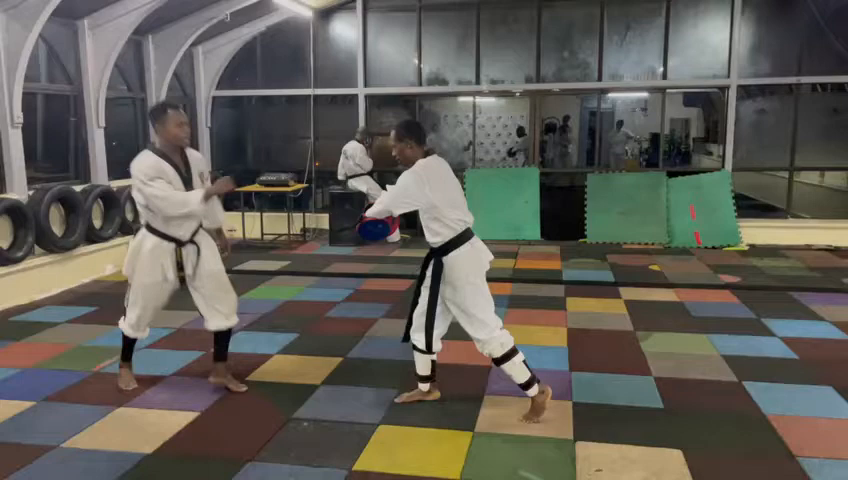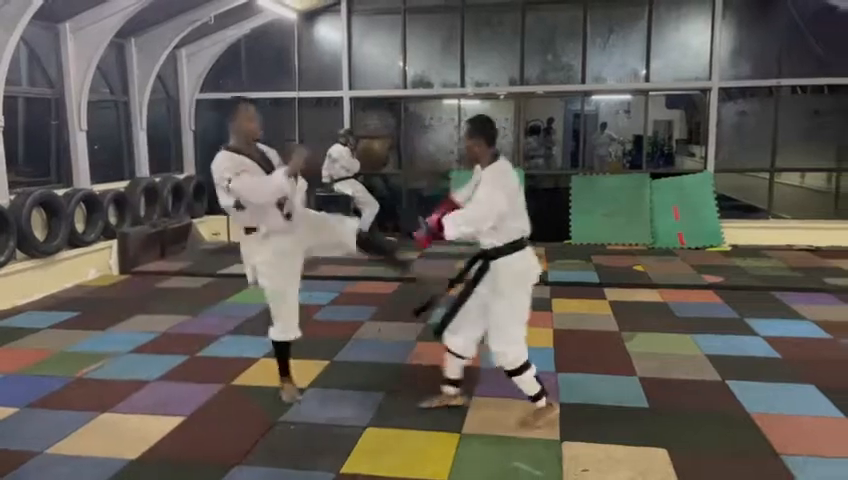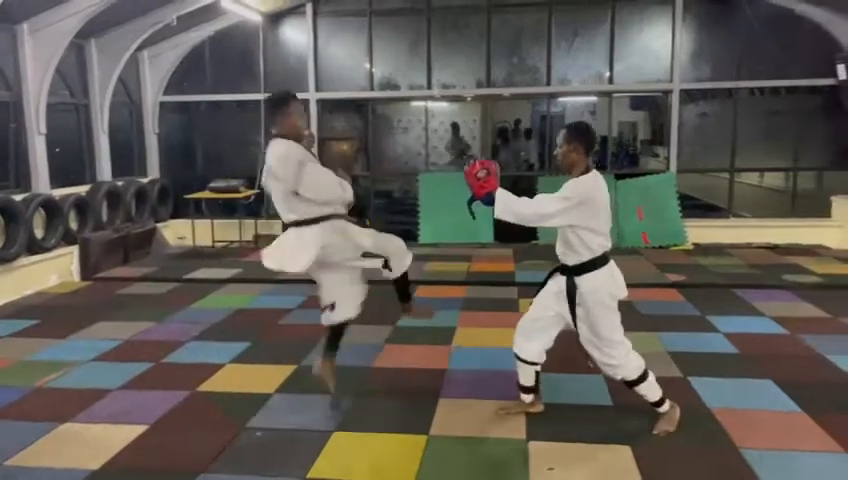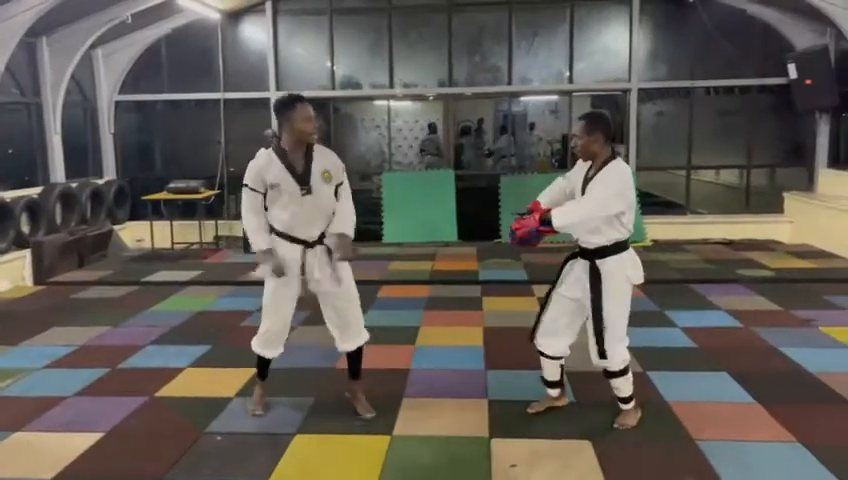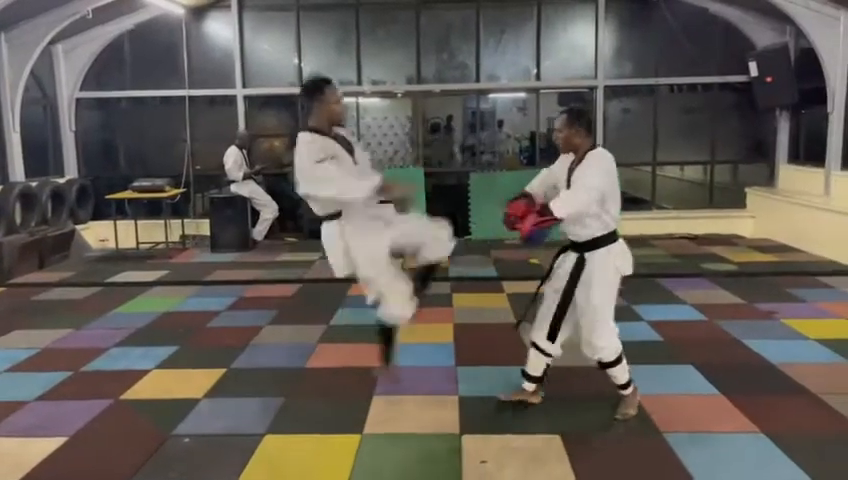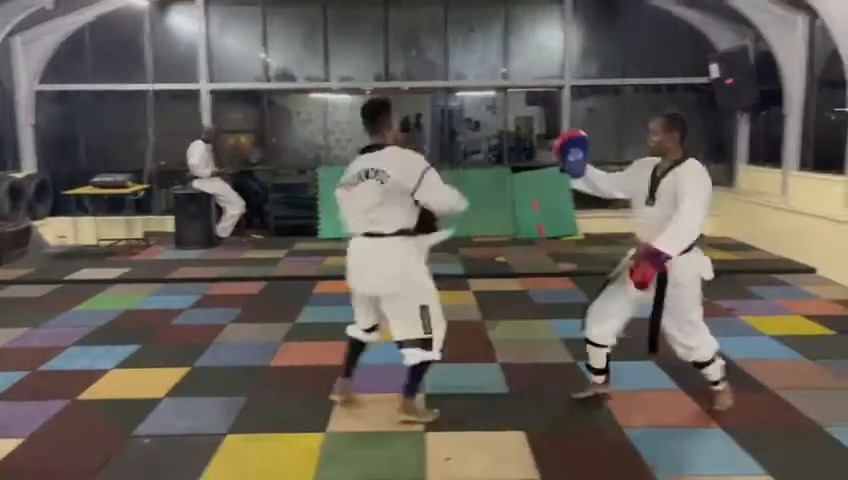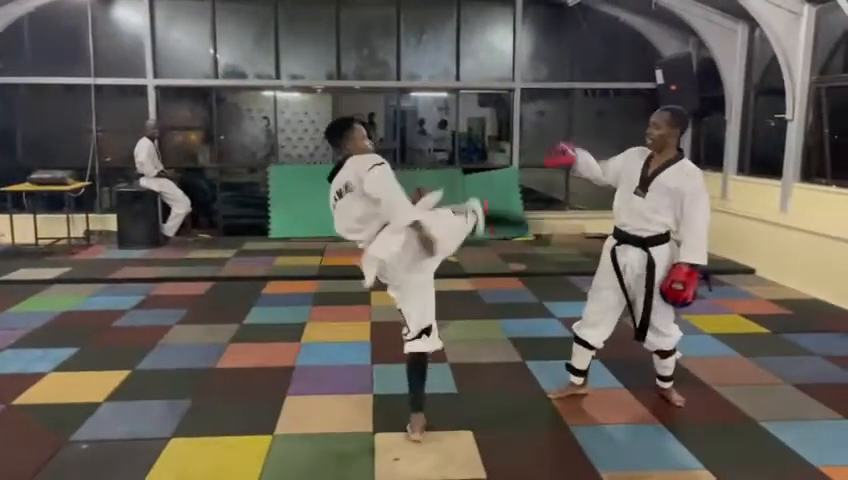
dt=0.7s
person 1, frame 1
left shoulder: (417, 175)
right shoulder: (434, 165)
left elbow: (386, 206)
right elbow: (399, 201)
left wrist: (367, 217)
right wrist: (381, 216)
left hip: (457, 260)
right hip: (447, 258)
left knee: (485, 328)
right knee: (423, 322)
left ankle: (537, 391)
right ankle: (427, 387)
person 1, frame 2
left shoulder: (498, 176)
right shoulder: (485, 171)
left elbow: (474, 218)
right elbow: (462, 199)
left wrist: (437, 227)
right wrist: (445, 211)
left hip: (509, 265)
right hip: (495, 262)
left knee: (505, 341)
right knee: (463, 325)
left ankle: (543, 403)
right ankle: (451, 391)
person 1, frame 3
left shoulder: (584, 189)
right shoulder: (583, 183)
left elbow: (534, 211)
left wrist: (491, 194)
left hip: (592, 283)
right hip: (570, 278)
left knee: (613, 352)
right knee: (530, 333)
left ankle: (666, 407)
right ankle: (530, 399)
person 1, frame 4
left shoulder: (618, 173)
right shoulder: (584, 167)
left elbow: (585, 210)
right elbow: (562, 187)
left wrist: (540, 221)
right wrist: (534, 210)
left hip: (611, 265)
right hip: (583, 262)
left knee: (608, 343)
right knee: (551, 327)
left ankle: (629, 406)
right ankle: (555, 394)
person 1, frame 5
left shoulder: (601, 161)
right shoulder: (567, 161)
left elbow: (580, 197)
right elbow: (546, 181)
left wrist: (542, 212)
right wrist: (527, 200)
left hip: (600, 257)
right hip: (574, 255)
left knee: (598, 334)
right knee: (547, 323)
left ankle: (628, 393)
right ankle: (531, 389)
person 1, frame 6
left shoulder: (694, 173)
right shoulder: (646, 167)
left elbow: (687, 221)
right elbow: (611, 184)
left wrist: (656, 255)
right wrist: (580, 169)
left hip: (676, 264)
right hip: (645, 257)
left knee: (690, 333)
right knee: (601, 314)
left ankle: (719, 386)
right ankle: (599, 381)
person 1, frame 7
left shoulder: (689, 174)
right shoulder: (635, 156)
left elbow: (695, 224)
right elbow: (604, 172)
left wrist: (689, 267)
right wrist: (576, 157)
left hip: (653, 256)
right hip: (618, 249)
left knee: (659, 324)
right knee: (595, 316)
left ankle: (665, 385)
right ankle: (578, 382)
person 2, frame 1
left shoulder: (196, 158)
right shoulder: (144, 165)
right elbow: (167, 205)
left wrist: (217, 229)
right wrist: (211, 192)
left hip: (195, 244)
right hip: (159, 247)
left knee: (222, 303)
right knee: (141, 309)
left ankle: (219, 370)
right ankle: (125, 366)
person 2, frame 2
left shoulder: (265, 152)
right shoulder: (223, 164)
right elbow: (255, 193)
right wrist: (290, 171)
left hip: (298, 224)
right hip: (269, 244)
left knee: (351, 233)
right knee: (284, 316)
left ankle: (405, 268)
right ankle: (285, 379)
person 2, frame 3
left shoulder: (283, 153)
right shoulder: (289, 153)
right elbow: (333, 191)
right wrist: (344, 188)
left hip: (329, 230)
right hip: (320, 237)
left knee: (343, 298)
right knee: (395, 250)
left ankle: (328, 359)
person 2, frame 4
left shoulder: (327, 158)
right shoulder: (262, 164)
left elbow: (343, 203)
right elbow: (252, 211)
left wrist: (345, 238)
right wrist: (265, 253)
left hip: (326, 251)
right hip: (285, 252)
left knee: (350, 318)
right knee: (273, 325)
left ankle: (355, 390)
right ankle: (260, 386)
person 2, frame 5
left shoulder: (340, 136)
right shoulder: (308, 147)
right elbow: (322, 186)
left wrist: (390, 194)
right wrist: (379, 187)
left hip: (373, 216)
right hip: (351, 230)
left knee: (438, 239)
right knee: (393, 296)
left ankle: (415, 292)
right ankle: (386, 366)
person 2, frame 6
left shoulder: (354, 169)
right shoulder: (407, 161)
left elbow: (350, 214)
right elbow: (442, 201)
right wrist: (457, 202)
left hip: (363, 254)
right hip: (398, 254)
left knee: (366, 321)
right knee: (425, 329)
left ankle: (344, 384)
right ankle: (409, 403)
person 2, frame 7
left shoulder: (335, 194)
right shoulder: (368, 164)
left elbow: (353, 232)
right elbow: (386, 192)
right wrist: (417, 225)
left hip: (388, 262)
right hip: (407, 235)
left knee: (419, 334)
right knee: (470, 213)
left ankle: (416, 417)
